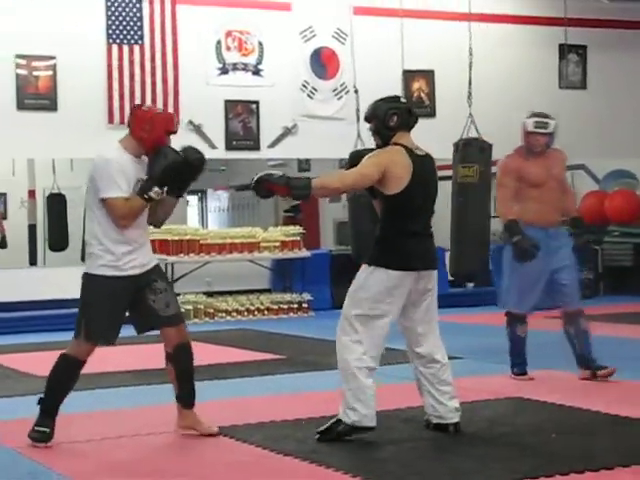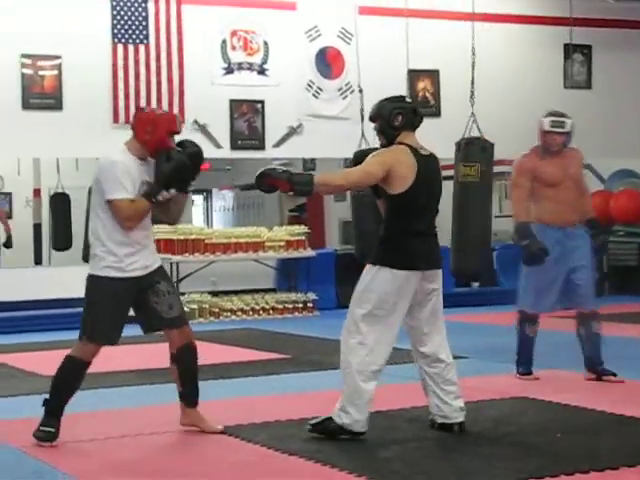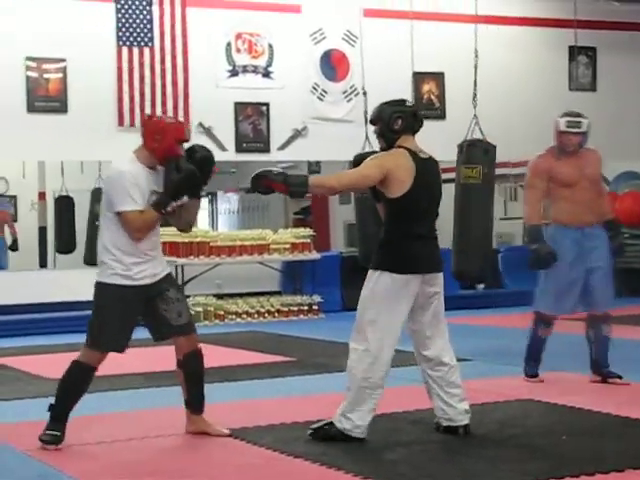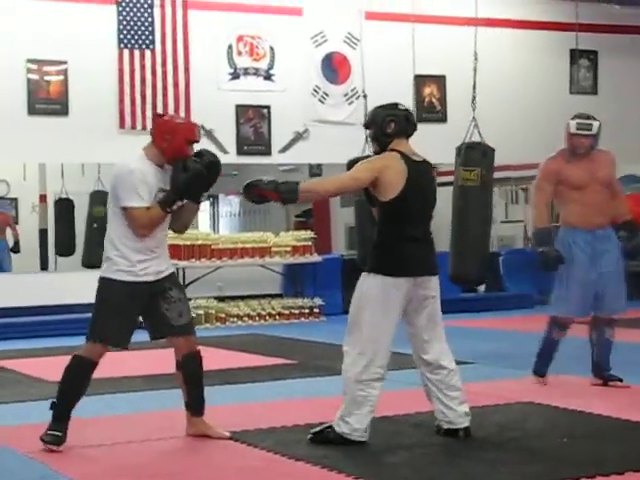
dt=0.1s
person 1, frame 1
left shoulder: (386, 158)
right shoulder: (427, 161)
left elbow: (336, 184)
left wrist: (285, 184)
left hip: (390, 263)
right hip: (423, 262)
left knee: (355, 336)
right knee: (427, 342)
left ankle: (357, 415)
right ankle: (445, 414)
person 1, frame 2
left shoulder: (391, 157)
right shoulder: (432, 161)
left elbow: (340, 182)
left wrist: (290, 181)
right wrist: (381, 186)
left hip: (394, 263)
right hip: (428, 262)
left knee: (363, 340)
right knee: (432, 342)
left ankle: (349, 419)
right ankle: (450, 414)
person 1, frame 3
left shoulder: (389, 161)
right shoulder: (432, 165)
left elbow: (336, 183)
left wrist: (286, 182)
left hip: (395, 266)
right hip: (429, 266)
left knee: (369, 346)
right knee: (435, 345)
left ankle: (351, 424)
right ankle: (455, 417)
person 1, frame 4
left shoulder: (382, 164)
right shoulder: (428, 170)
left elbow: (328, 187)
left wrist: (277, 190)
left hip: (388, 269)
right hip: (424, 269)
left knee: (365, 351)
right knee: (433, 348)
left ankle: (351, 427)
right ankle: (456, 420)
person 2, frame 1
left shoulder: (145, 163)
right shoulder: (109, 162)
right elbow: (123, 217)
left wrist: (179, 185)
right wrist: (156, 183)
left hip: (144, 268)
right hip: (106, 273)
left knee: (177, 333)
right knee: (83, 346)
left ankle: (187, 413)
right ankle: (46, 417)
person 2, frame 2
left shoulder: (154, 165)
right shoulder: (114, 165)
left elbow: (171, 217)
right elbow: (127, 219)
left wrist: (183, 181)
right wrist: (160, 185)
left hip: (148, 269)
right hip: (110, 274)
left knee: (182, 334)
right knee: (87, 347)
left ankle: (190, 412)
right ankle: (51, 418)
person 2, frame 3
left shoulder: (163, 173)
right shoulder: (123, 174)
left elbow: (185, 224)
right elbow: (137, 229)
left wrist: (194, 187)
right wrist: (168, 195)
left hip: (157, 276)
right hip: (118, 282)
left knee: (188, 341)
right knee: (94, 354)
left ankle: (195, 418)
right ankle: (56, 422)
person 2, frame 4
left shoulder: (170, 172)
right shoulder: (132, 171)
left elbow: (179, 226)
right elbow: (142, 226)
left wrist: (196, 191)
right wrist: (177, 192)
left hip: (161, 274)
right hip: (122, 278)
left knee: (187, 343)
right knee: (94, 348)
left ankle: (196, 420)
right ankle: (58, 422)
person 3, frame 1
left shoulder: (558, 157)
right shoulder: (512, 162)
right elbow: (504, 202)
left wrist: (578, 226)
right wrist: (516, 235)
left hip: (558, 236)
right hip: (529, 235)
left knee: (572, 304)
right knee: (518, 307)
left ankle: (587, 364)
right ankle: (518, 366)
person 3, frame 2
left shoulder: (575, 157)
right shoulder: (528, 162)
right elbow: (519, 202)
left wrist: (596, 228)
right wrist: (526, 238)
left hip: (577, 235)
right hip: (546, 236)
left knee: (587, 305)
right knee: (532, 306)
left ankle: (594, 366)
right ankle: (523, 366)
person 3, frame 3
left shoulder: (593, 157)
right shoulder: (544, 163)
left elbow: (601, 195)
right elbow: (532, 204)
left wrist: (614, 230)
right wrist: (536, 241)
left hip: (595, 236)
right hip: (562, 237)
left knee: (600, 307)
right knee: (549, 307)
left ankle: (600, 368)
right ankle: (531, 367)
person 3, frame 4
left shoulder: (606, 159)
right shoulder: (554, 165)
left elbow: (617, 196)
right elbow: (541, 206)
right wrist: (543, 244)
left hip: (607, 238)
right hip: (574, 239)
left knee: (607, 310)
right knee: (566, 310)
left ankle: (601, 371)
right ankle: (541, 366)
